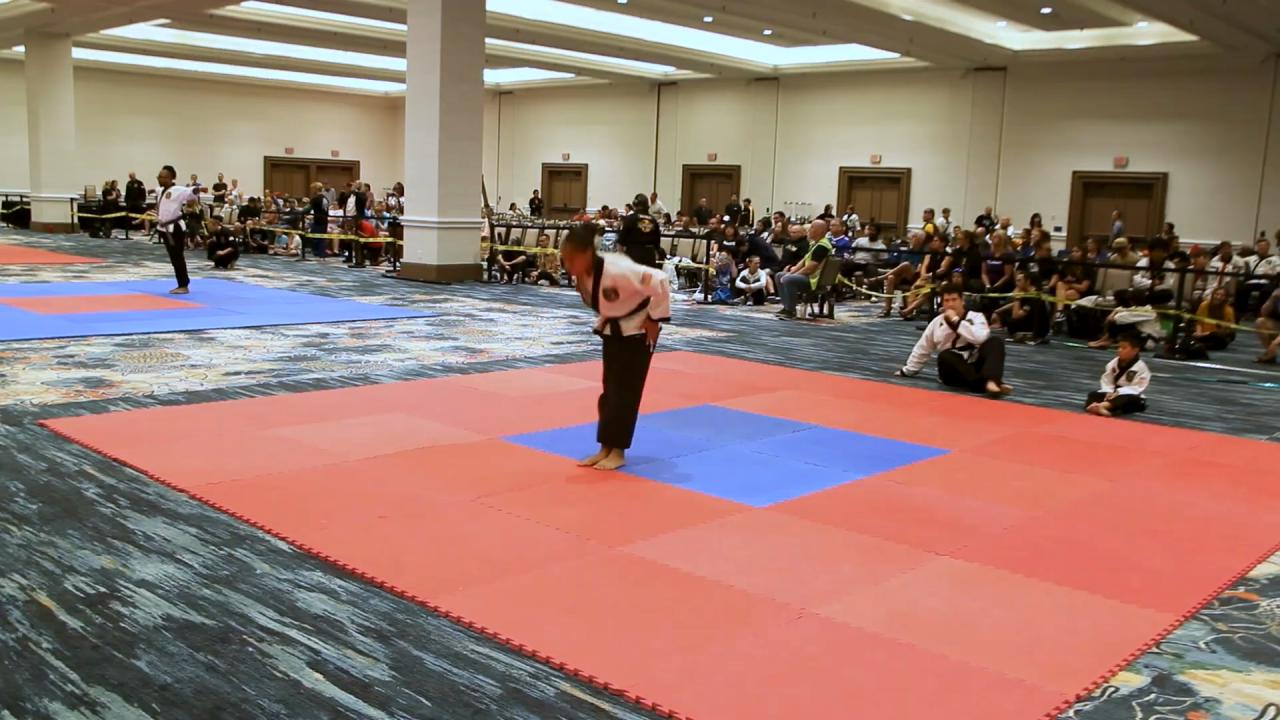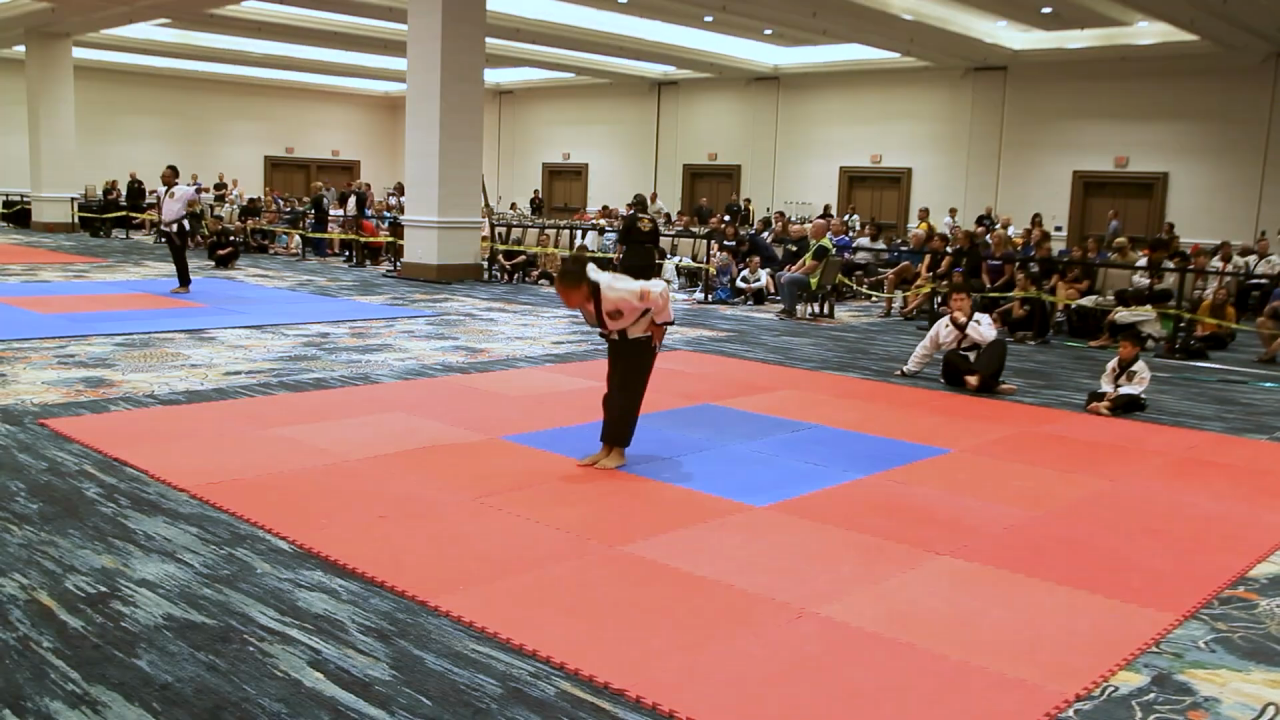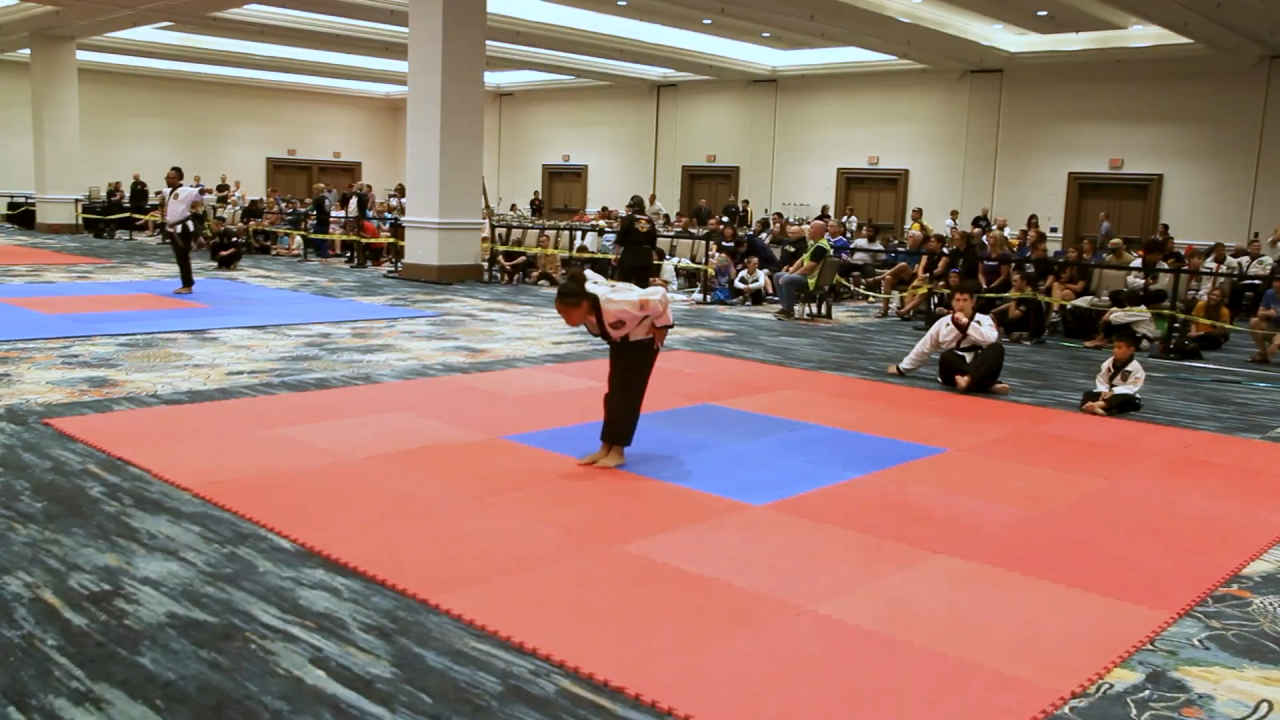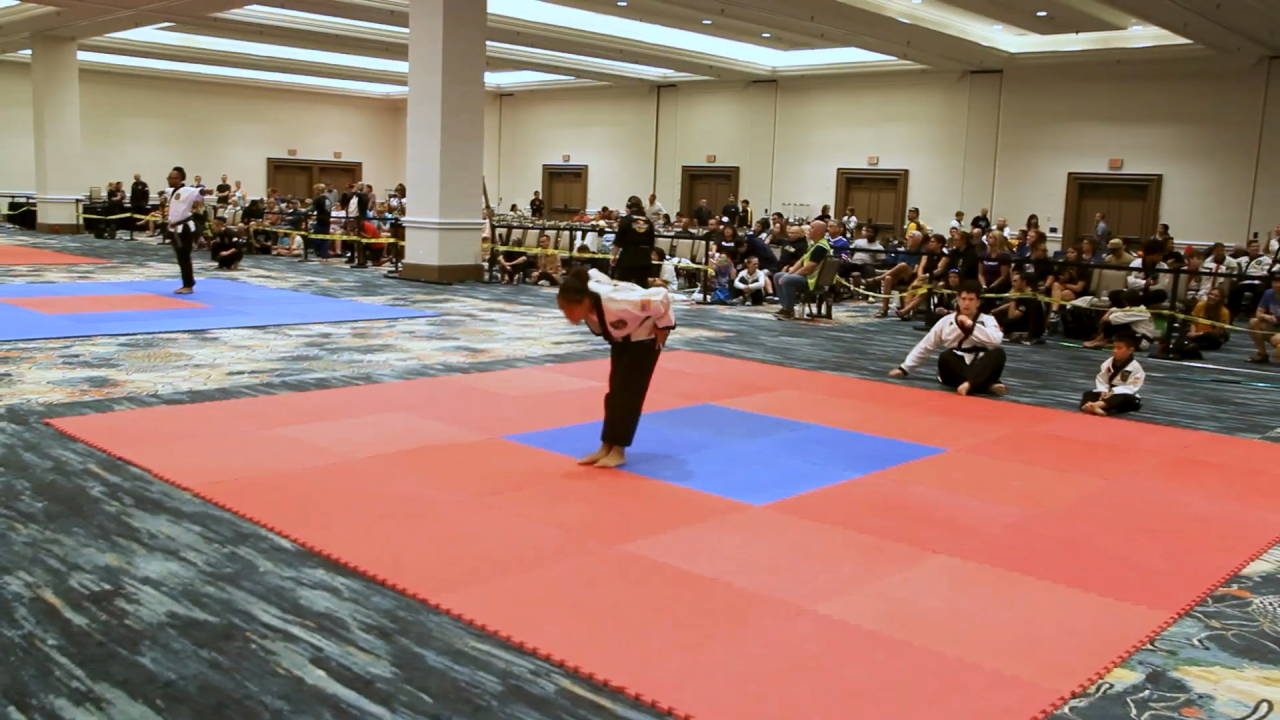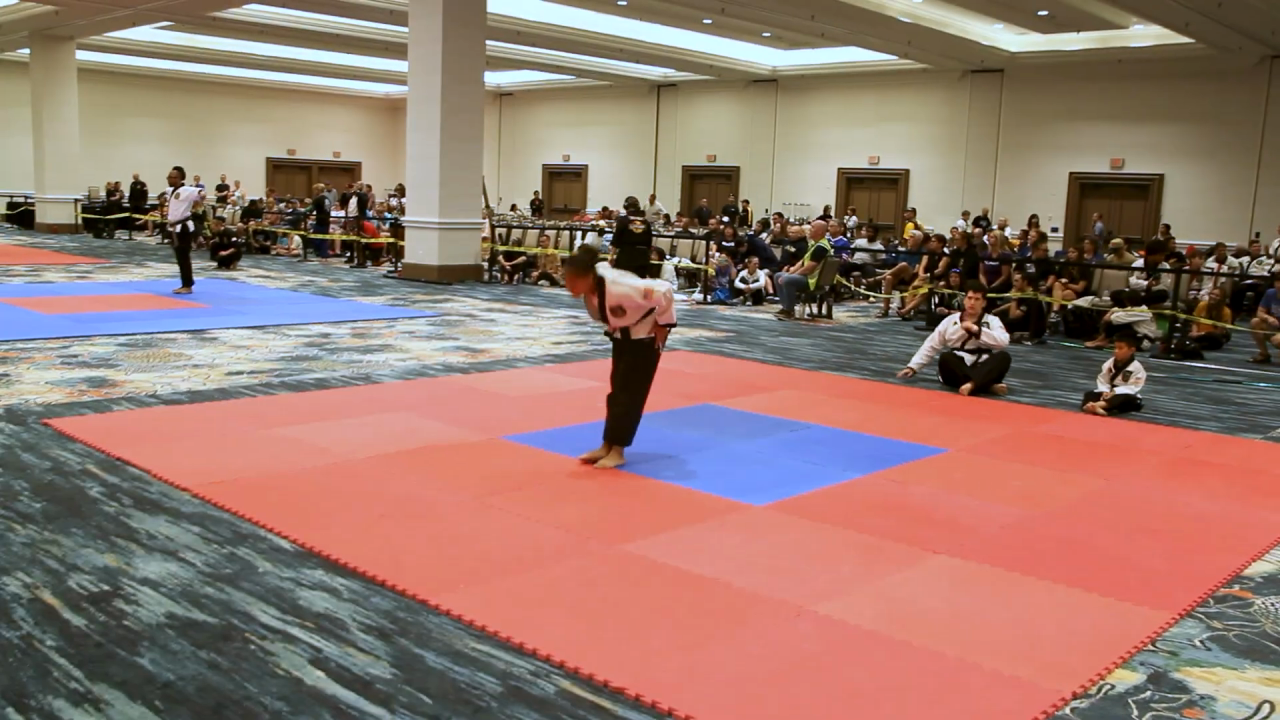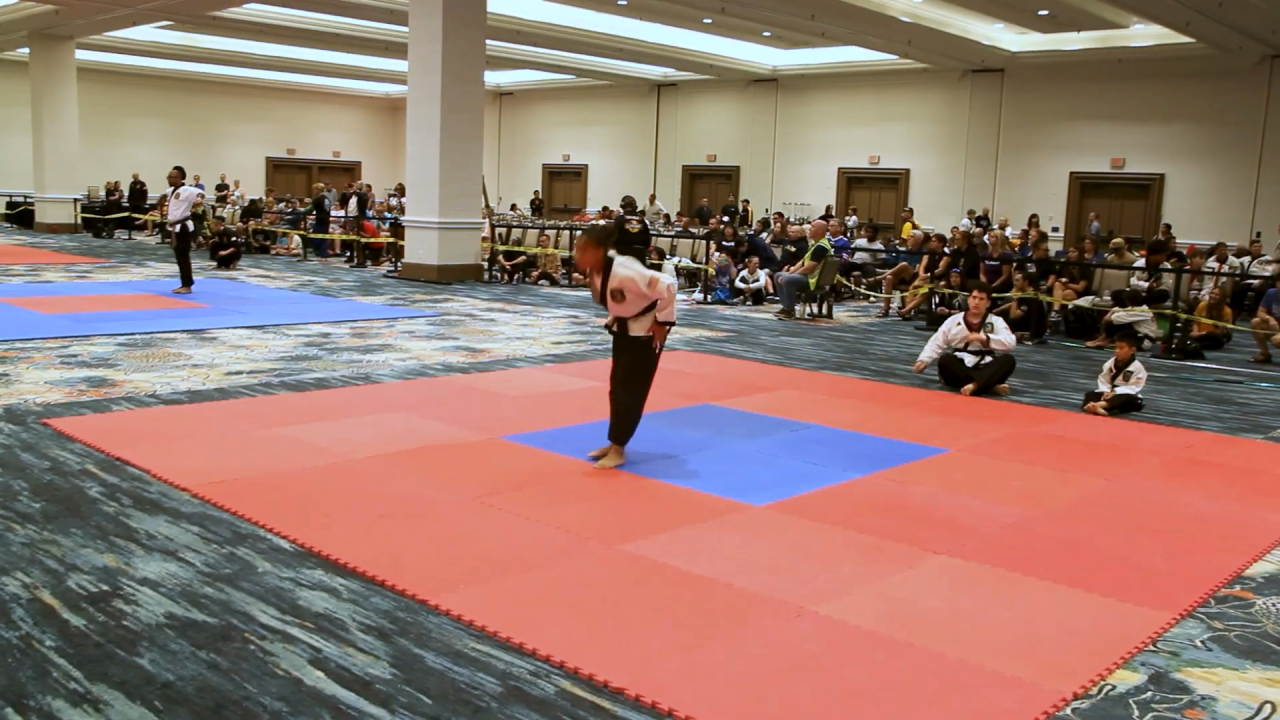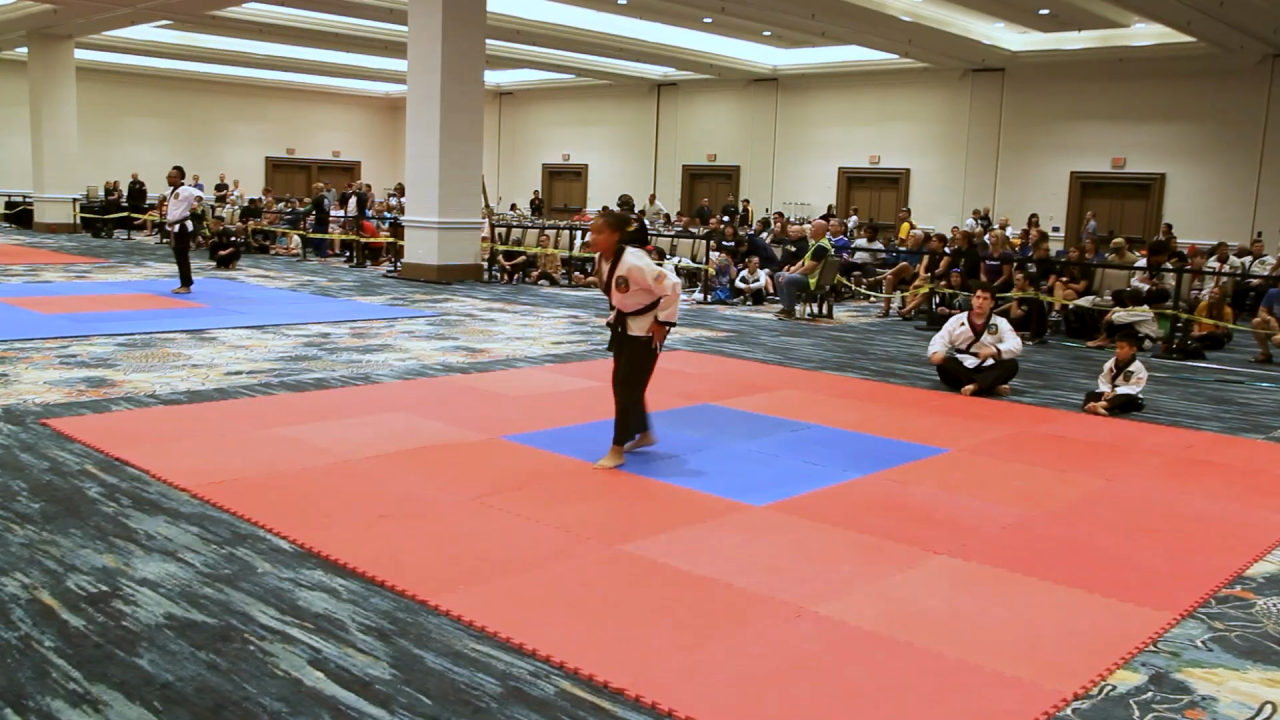
dt=0.1s
person 1, frame 1
left shoulder: (618, 270)
right shoulder: (582, 269)
left elbow: (660, 283)
left wrist: (655, 319)
right wrist: (603, 318)
left hip: (636, 329)
right hip: (612, 331)
left knee: (626, 389)
right knee: (610, 388)
left ankle: (617, 451)
right ankle: (606, 448)
person 1, frame 2
left shoulder: (615, 292)
right shoulder: (584, 285)
left elbow: (660, 291)
left wrist: (659, 324)
left hip: (640, 332)
right hip: (617, 333)
left knee: (628, 389)
right knee: (614, 386)
left ankle: (618, 450)
right ankle: (607, 446)
person 1, frame 3
left shoulder: (614, 304)
right shoulder: (583, 295)
left elbow: (659, 296)
right elbow: (588, 276)
left wrist: (660, 326)
left hip: (643, 334)
right hip: (619, 336)
left knee: (628, 390)
right knee: (615, 388)
left ankle: (617, 450)
right ankle: (607, 446)
person 1, frame 4
left shoulder: (616, 303)
right shoulder: (586, 292)
left elbow: (661, 297)
right elbow: (593, 275)
left wrist: (662, 327)
left hip: (644, 334)
right hip: (621, 336)
left knee: (629, 390)
right knee: (616, 387)
left ankle: (618, 449)
right ankle: (607, 446)
person 1, frame 5
left shoulder: (620, 289)
right shoulder: (591, 284)
left elbow: (664, 292)
left wrist: (663, 323)
left hip: (645, 332)
right hip: (623, 332)
left knee: (631, 389)
right knee: (618, 387)
left ankle: (617, 449)
right ankle: (607, 445)
person 1, frame 6
left shoulder: (625, 272)
right shoulder: (593, 268)
left elbow: (667, 286)
left wrist: (662, 322)
left hip: (645, 329)
right hip: (624, 327)
left knee: (631, 387)
right knee: (618, 384)
left ankle: (618, 449)
right ankle: (615, 441)
person 1, frame 7
left shoulder: (635, 263)
right shoulder: (602, 258)
left elbow: (671, 286)
left wrist: (662, 321)
left hip: (645, 328)
right hip: (625, 324)
left knee: (627, 384)
right knee: (624, 381)
left ankle: (617, 451)
right ankle: (641, 432)
